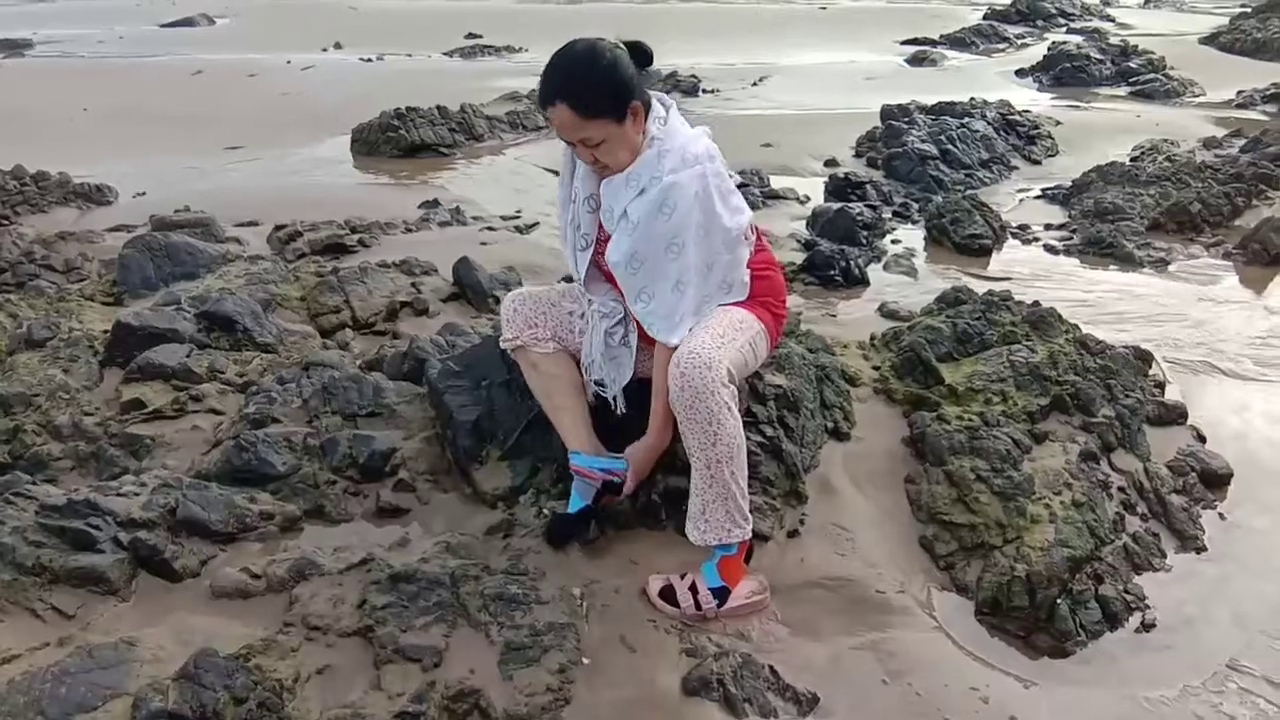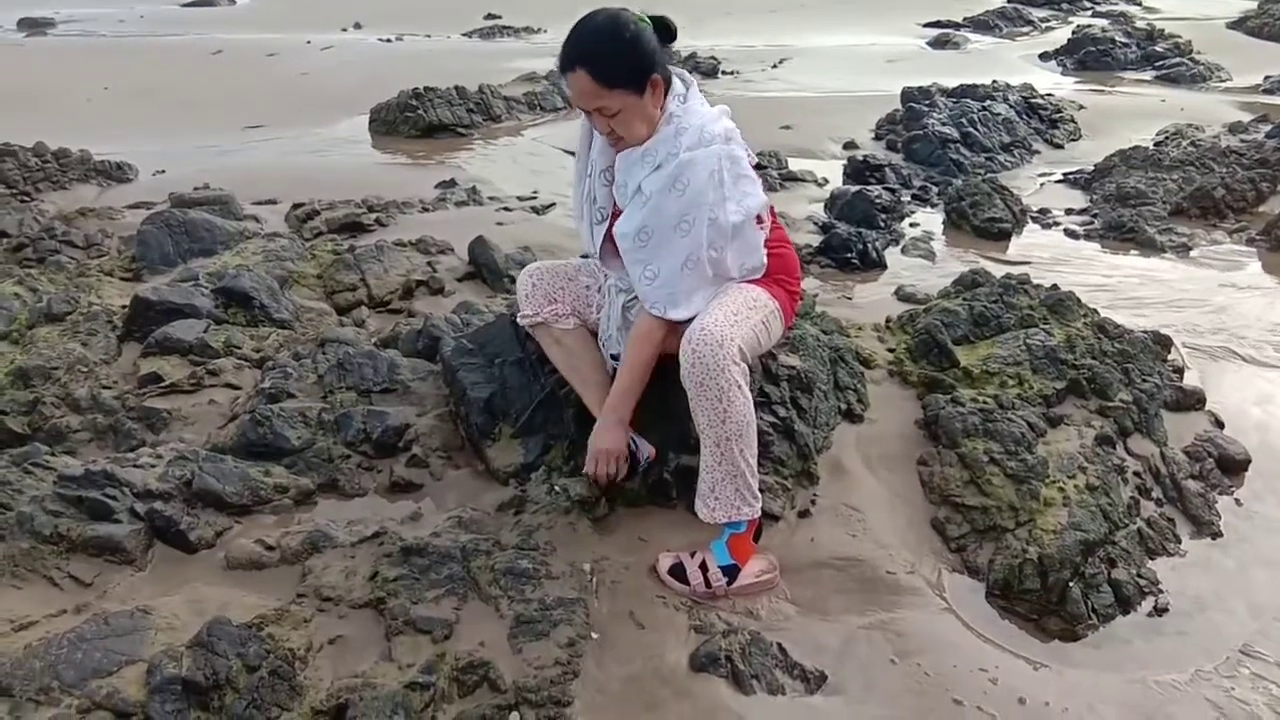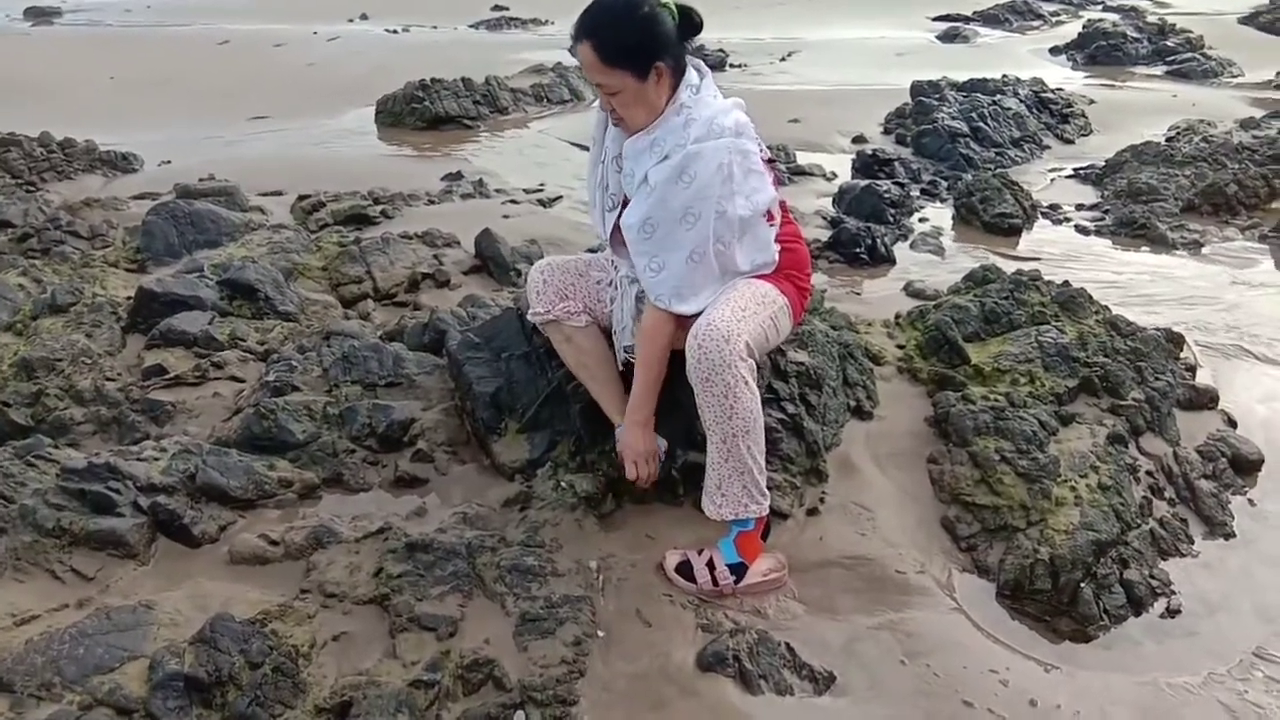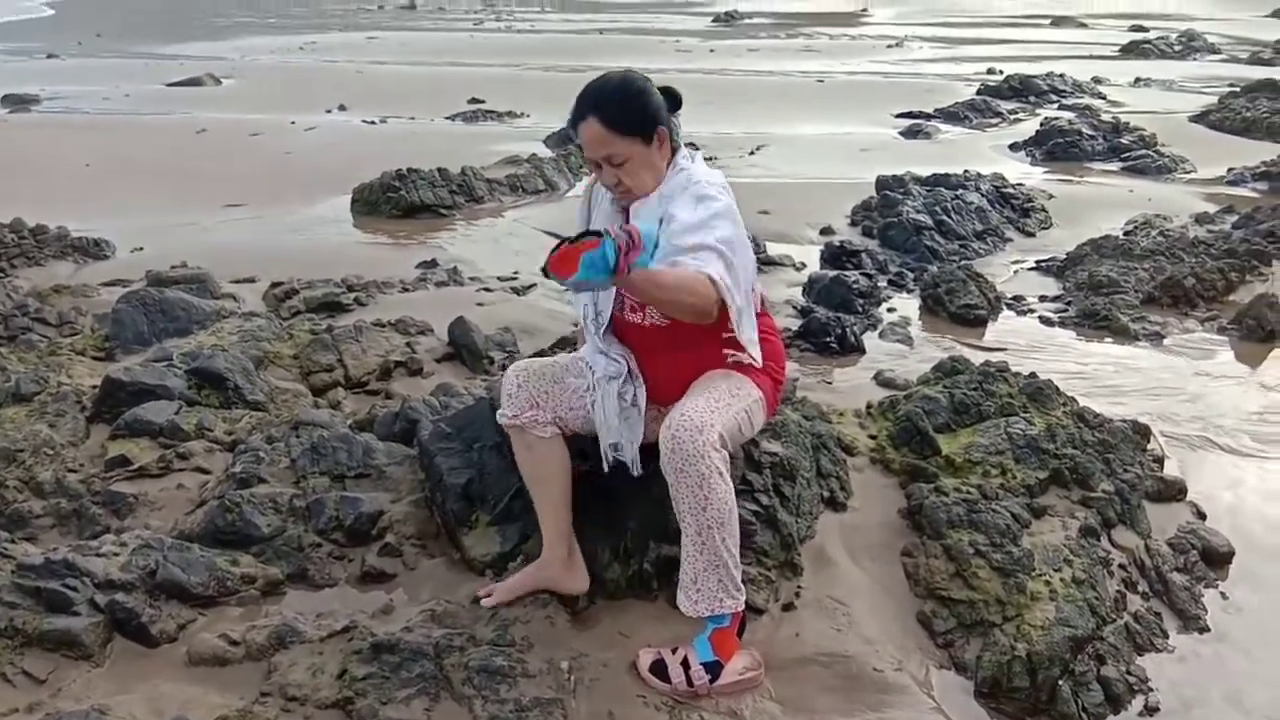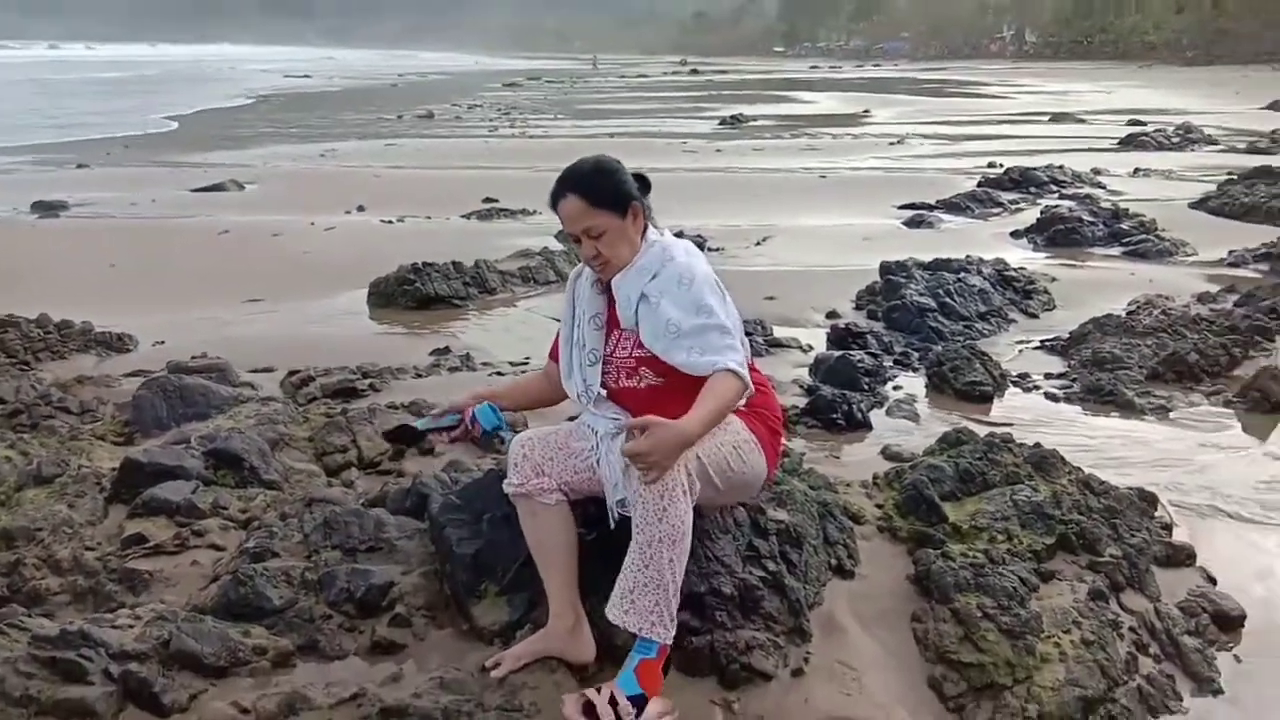
dt=1s
person 1, frame 1
left shoulder: (682, 180)
right shoulder: (596, 146)
left elbow: (673, 321)
right elbow: (592, 251)
left wrist: (656, 437)
right wrist: (565, 338)
left hip: (731, 300)
right hip: (637, 300)
left knee: (696, 367)
right knee: (522, 313)
left ankle: (731, 558)
right ankle: (590, 464)
person 1, frame 2
left shoulder: (698, 157)
right shoulder: (614, 121)
left elbow: (663, 306)
right elbow: (613, 234)
left wrist: (612, 421)
left hip: (746, 277)
right hip: (650, 272)
left knee: (707, 343)
right knee: (539, 287)
left ankle: (740, 536)
right ankle: (628, 446)
person 1, frame 3
left shoulder: (705, 147)
right shoulder: (639, 107)
left elbow: (670, 297)
right elbow: (633, 233)
left wrist: (639, 420)
left hip: (756, 272)
right hip: (665, 266)
left knee: (713, 338)
right knee: (549, 282)
left ankle: (748, 533)
right ankle: (633, 443)
person 1, frame 4
left shoulder: (701, 200)
right shoulder: (604, 195)
left elbow: (704, 301)
right elbow: (600, 301)
left wrist: (630, 271)
left hip: (727, 365)
right hip: (636, 368)
left knee: (689, 431)
right knee: (523, 385)
left ankle: (723, 632)
right ankle: (561, 559)
person 1, frame 5
left shoulder: (678, 272)
right shoulder: (587, 284)
left elbow: (731, 372)
right elbow: (560, 376)
left wrist: (683, 433)
right wrist: (486, 400)
left hip: (731, 430)
right hip: (638, 429)
left knee: (664, 468)
right knee: (530, 455)
left ankle: (647, 663)
right ankle: (567, 626)
